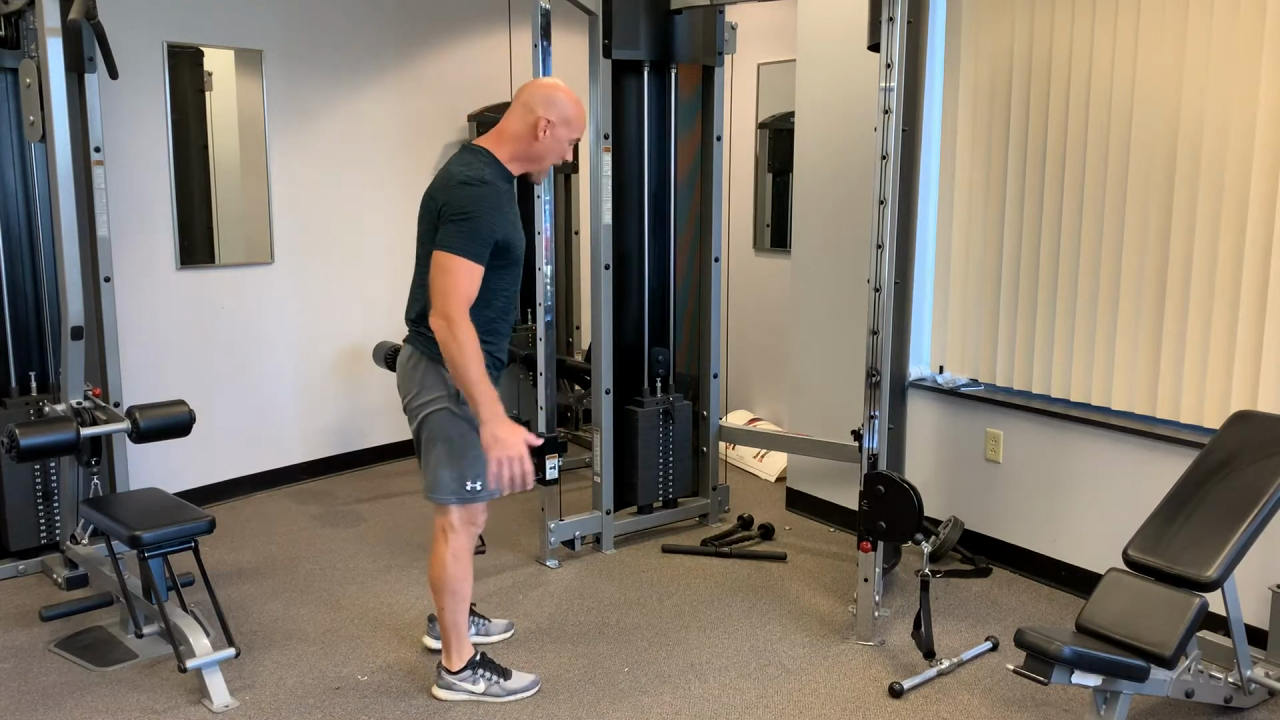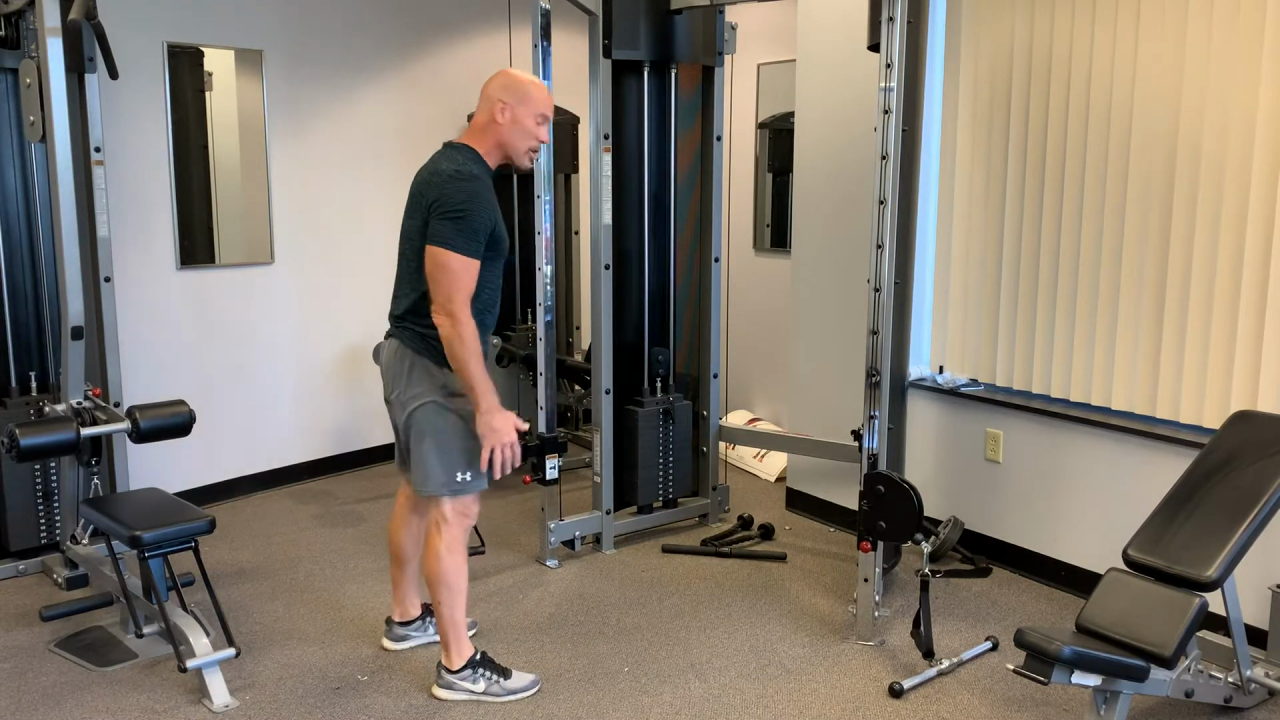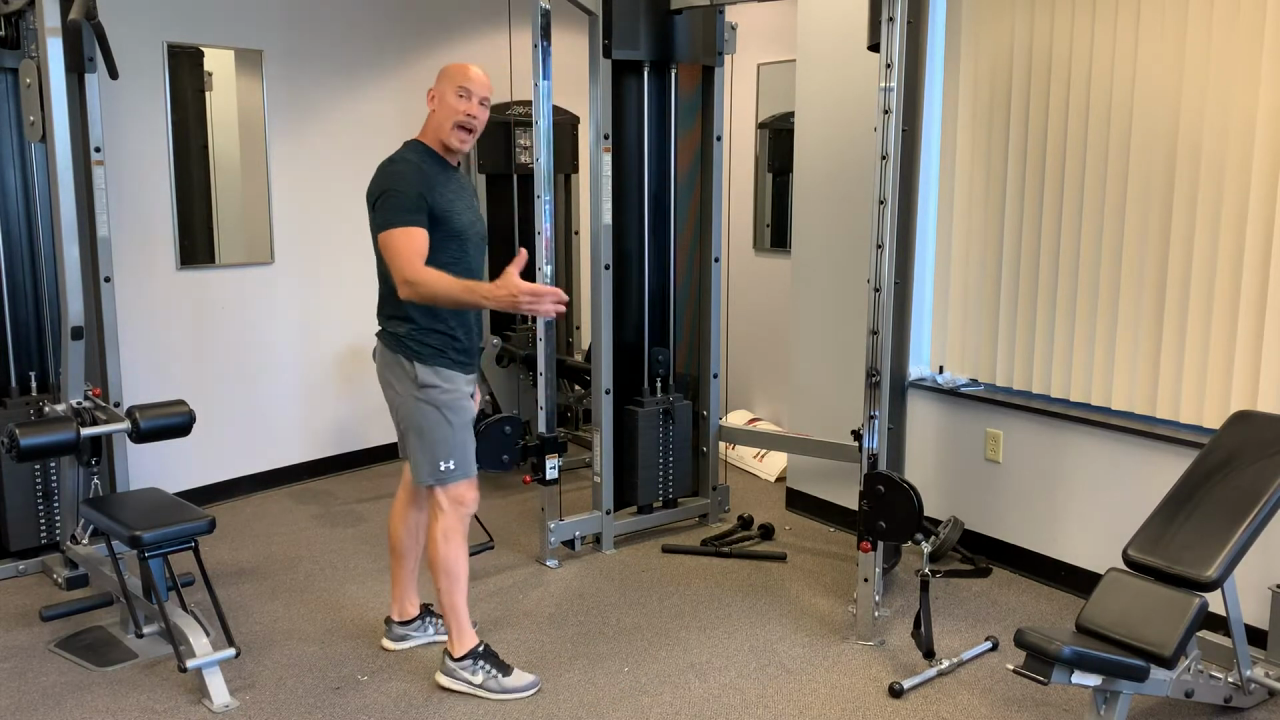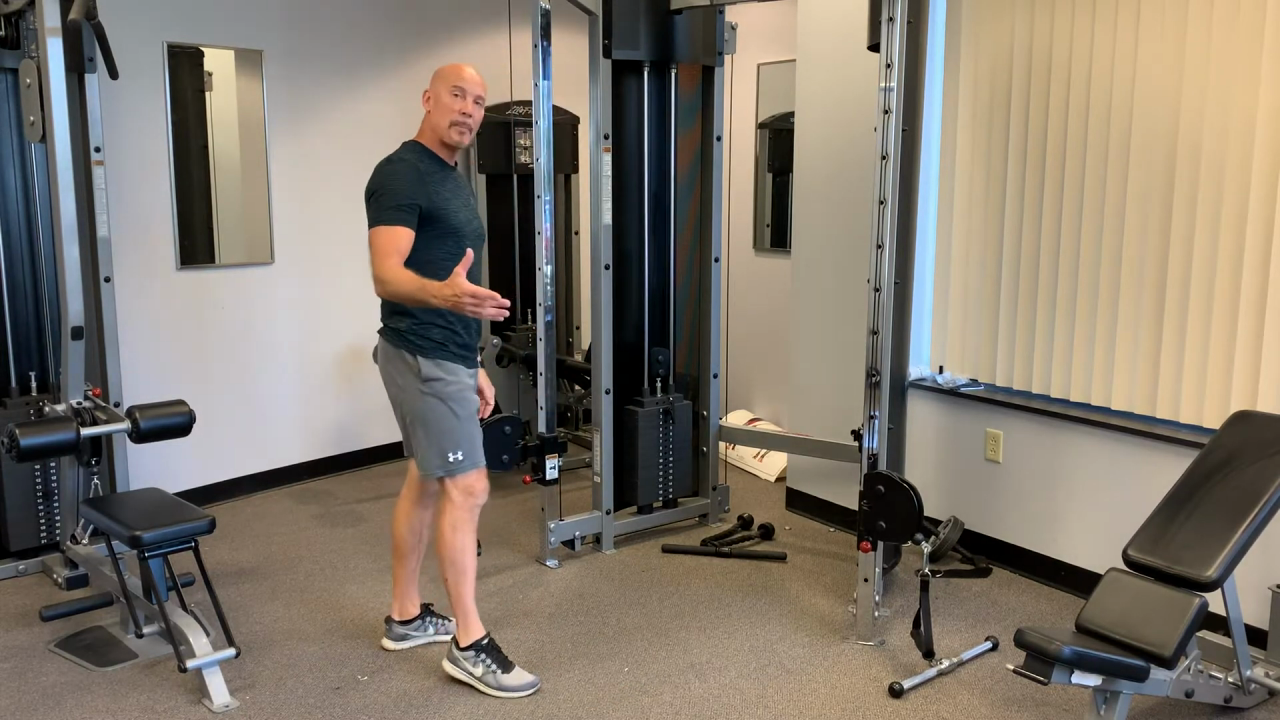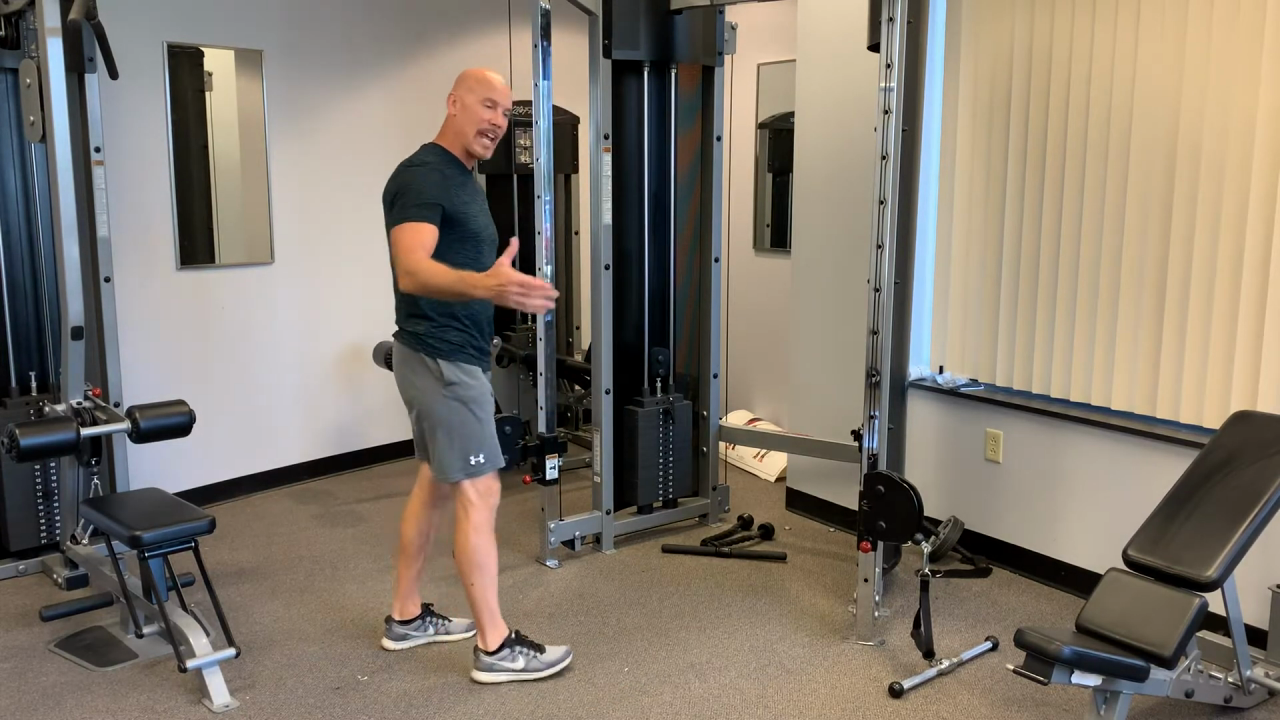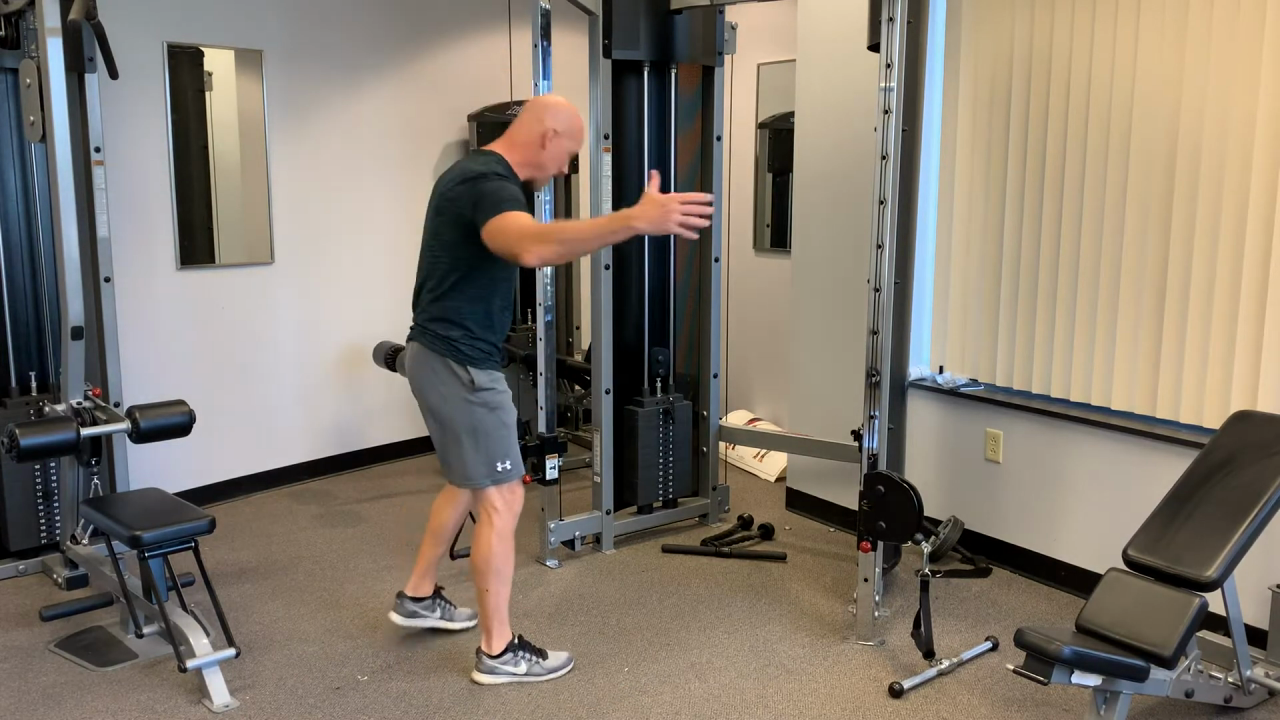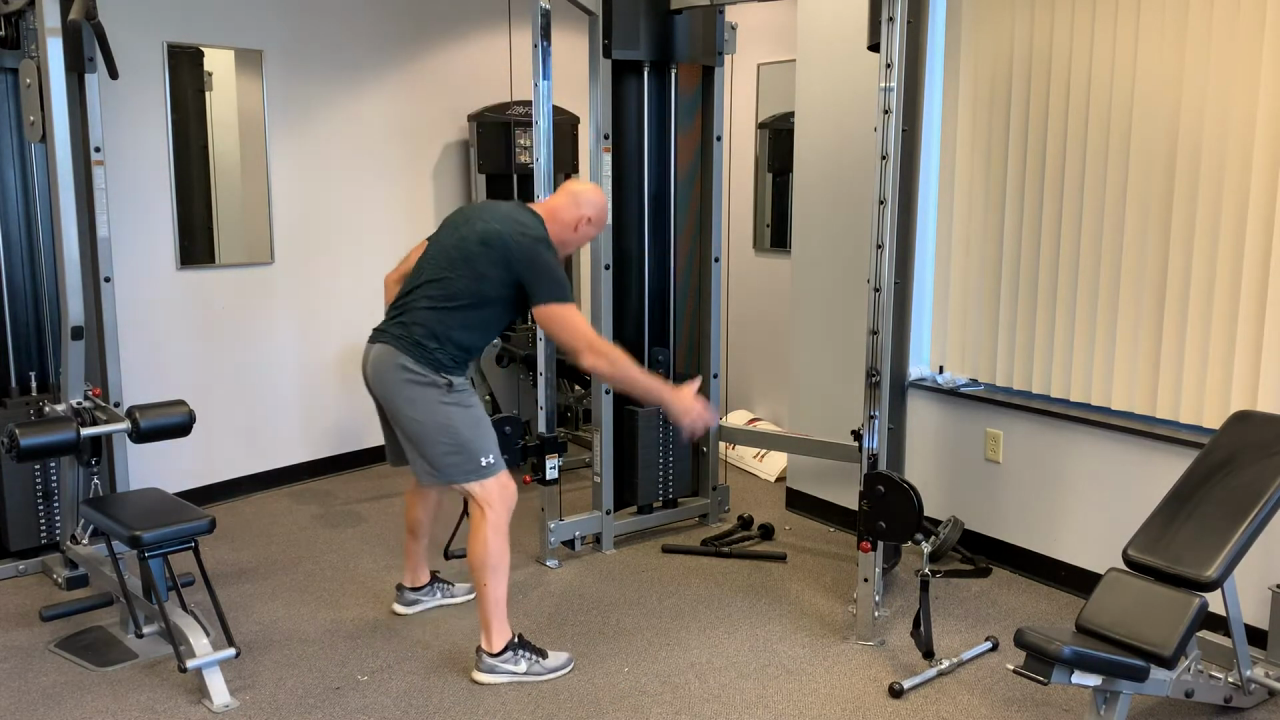
dt=0.4s
person 1, frame 1
left shoulder: (474, 171)
right shoulder: (478, 194)
right elbow: (449, 317)
right wrist: (494, 422)
left hip: (447, 366)
right hip: (448, 374)
left knee: (458, 504)
right knee: (463, 515)
left ankle: (451, 617)
right ankle: (460, 666)
person 1, frame 2
left shoulder: (451, 171)
right shoulder: (465, 187)
right elbow: (452, 314)
right wrist: (489, 411)
left hip: (412, 358)
right hip: (434, 368)
left knee: (417, 493)
right knee: (455, 511)
left ankle: (406, 616)
right ankle: (459, 666)
person 1, frame 3
left shoulder: (456, 180)
right shoulder: (402, 175)
right elbow: (410, 280)
left wrist: (467, 363)
right wrist: (497, 296)
left hip: (444, 360)
right hip: (421, 363)
left knee: (419, 485)
right knee: (456, 499)
left ankle: (406, 616)
right ankle: (464, 654)
person 1, frame 4
left shoulder: (454, 180)
right shoulder: (400, 174)
right elbow: (387, 275)
left wrist: (475, 366)
right wrist: (444, 296)
left hip: (449, 357)
right hip: (423, 358)
left knee: (426, 482)
right knee: (467, 488)
left ankle: (406, 616)
right ankle: (470, 643)
person 1, frame 5
left shoulder: (462, 181)
right shoulder: (421, 176)
right elbow: (412, 271)
right wrist: (490, 283)
left hip: (449, 356)
right hip: (441, 359)
left knee: (436, 485)
right knee: (478, 493)
left ankle: (406, 616)
right ankle: (495, 646)
person 1, frame 6
left shoulder: (473, 174)
right shoulder: (486, 185)
right elbow: (534, 248)
right wrist: (636, 218)
left hip: (435, 353)
right hip: (457, 364)
left knee: (467, 483)
right knee: (501, 499)
left ankle: (420, 598)
right ankle: (498, 650)
person 1, frame 7
left shoulder: (481, 215)
right shoulder: (533, 250)
left elbow: (395, 279)
right elbow: (590, 353)
right wrist: (670, 397)
left hip: (385, 357)
right hip: (423, 373)
left knee: (433, 474)
right knee: (495, 497)
left ankle: (415, 585)
right ankle: (498, 651)
